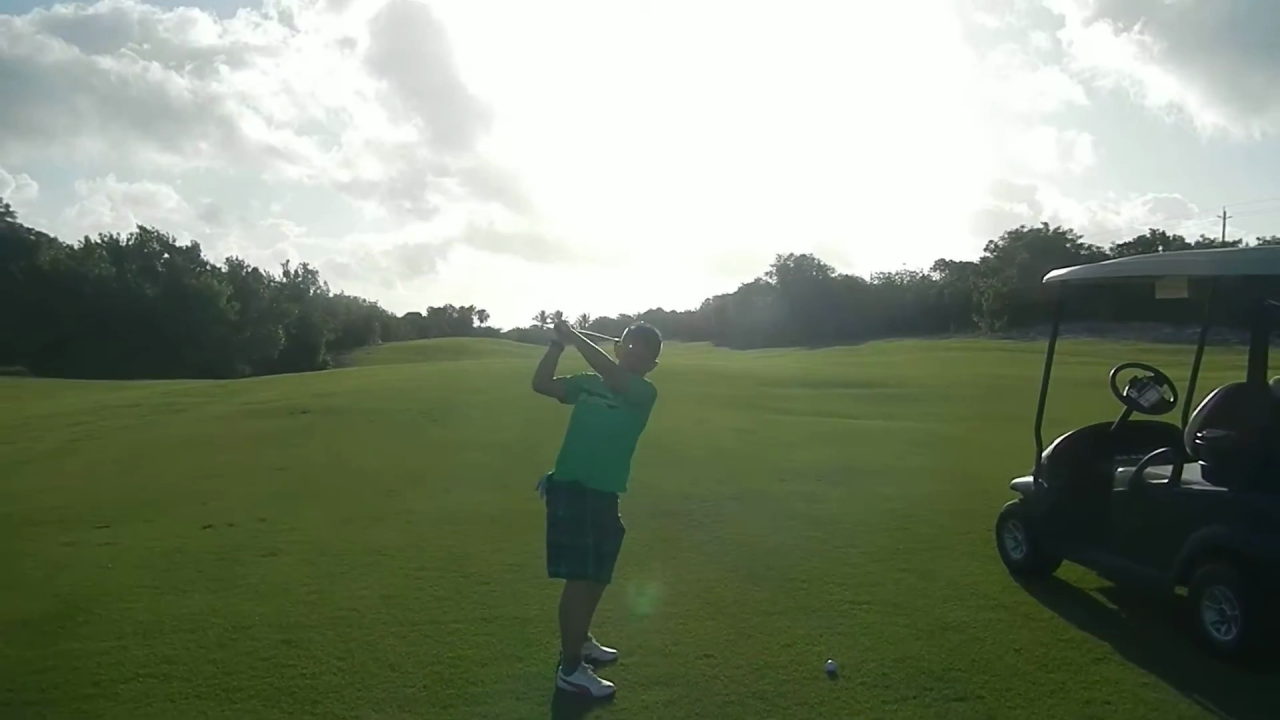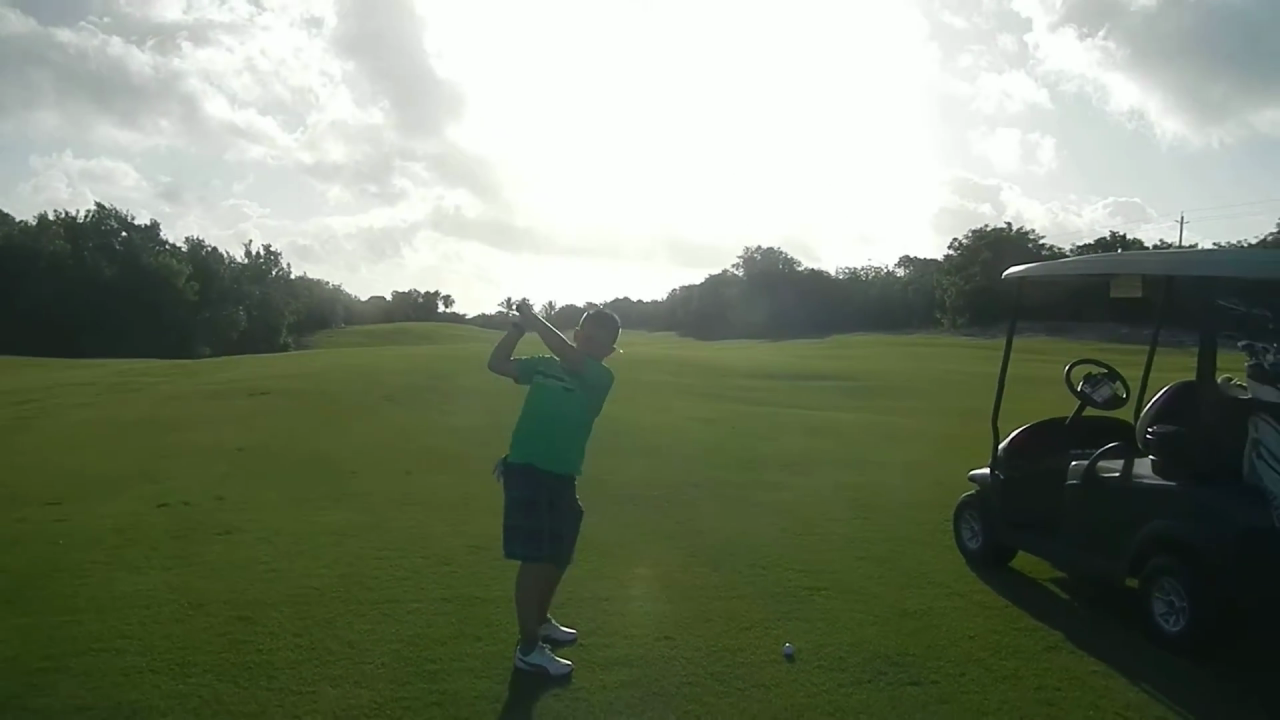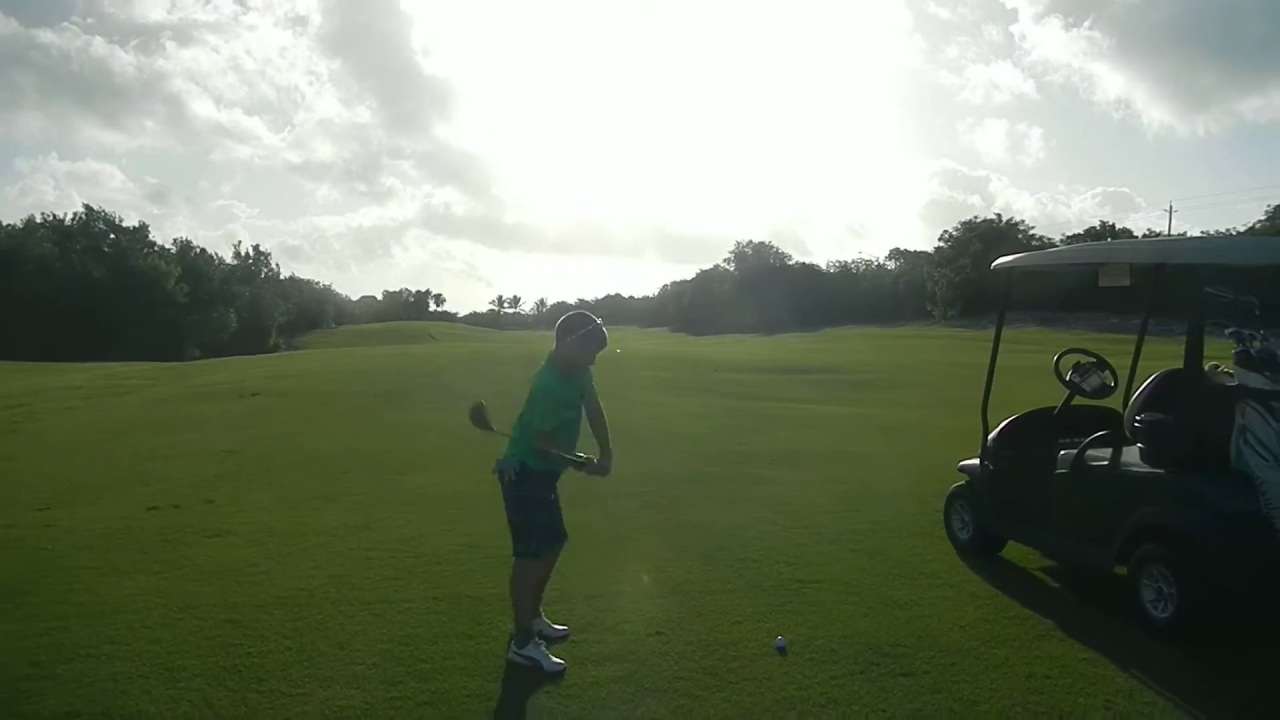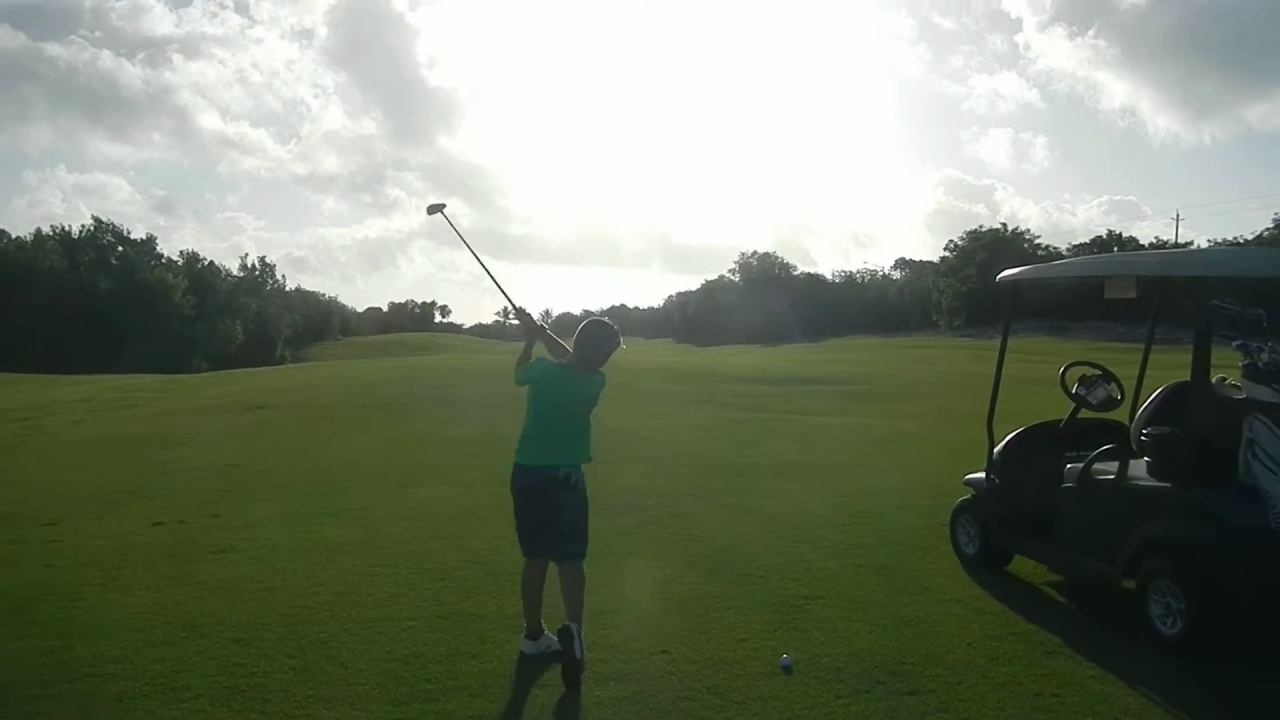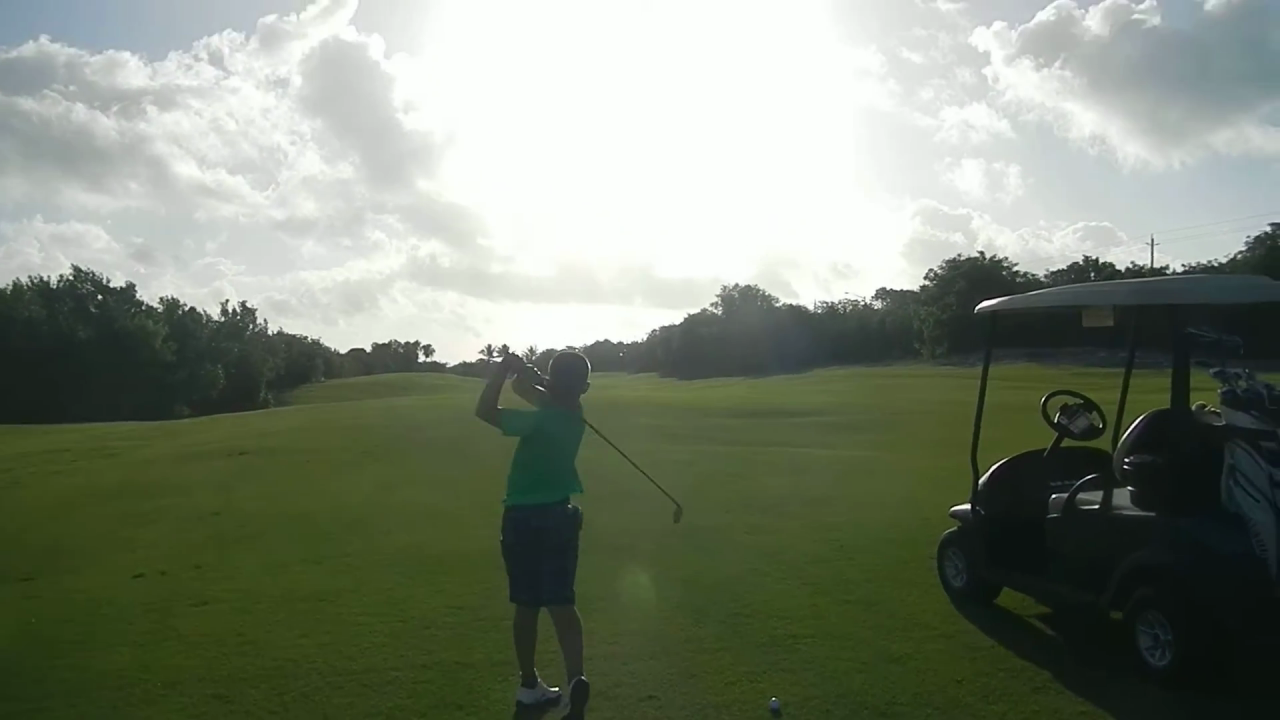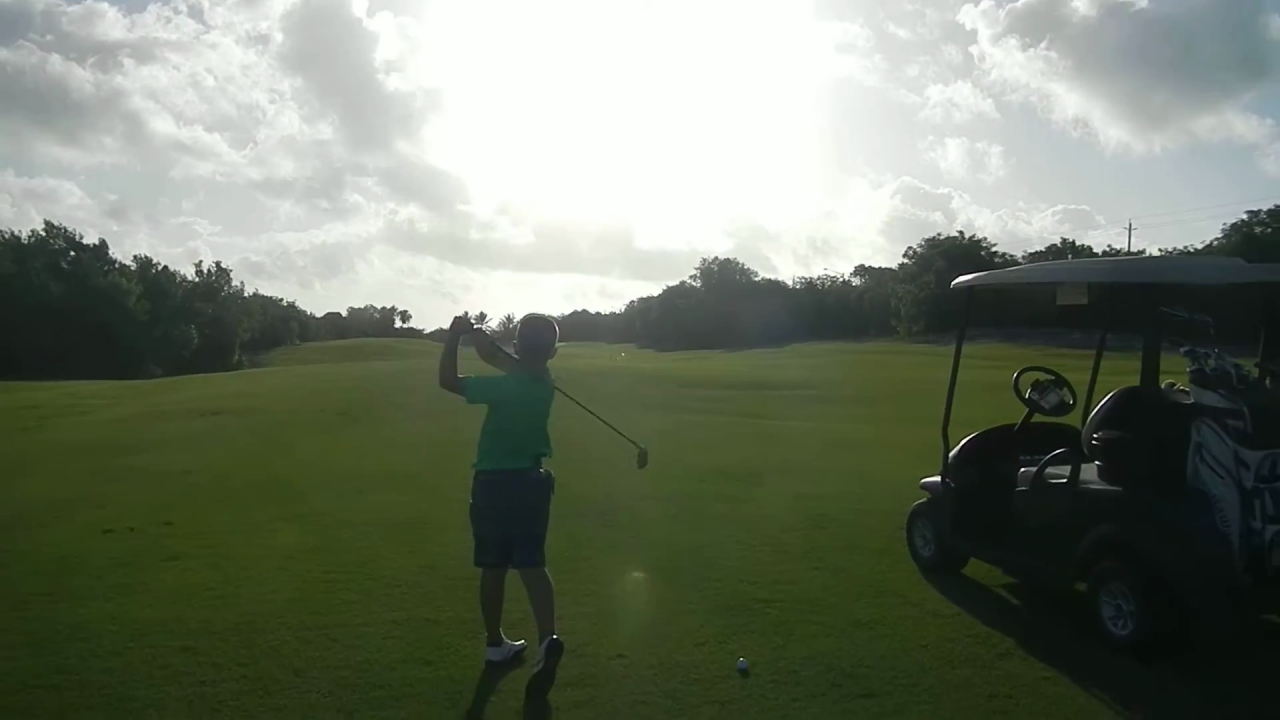
dt=0.4s
person 1, frame 1
left shoulder: (644, 393)
right shoulder: (587, 382)
left elbow: (610, 371)
right elbow: (541, 384)
left wrist: (573, 336)
right wrist: (559, 343)
left hip: (604, 493)
right hip: (569, 488)
left knee: (597, 576)
right knee: (579, 578)
left ankle: (580, 640)
right ankle: (570, 667)
person 1, frame 2
left shoulder: (601, 378)
right shoulder: (543, 365)
left elbow: (570, 357)
right elbow: (496, 364)
left wrist: (535, 322)
right wrist: (519, 326)
left hip: (562, 478)
right hip: (525, 471)
left knee: (556, 558)
right knee: (533, 559)
left ankle: (540, 620)
right ankle: (529, 648)
person 1, frame 3
left shoulder: (578, 374)
right shoulder: (548, 386)
left elbow: (595, 411)
right elbow: (542, 443)
left wrist: (606, 452)
right wrist: (578, 462)
left hip: (539, 472)
right hip: (525, 473)
left knee: (548, 547)
right knee: (532, 552)
left ankle: (530, 619)
right ankle: (523, 643)
person 1, frame 4
left shoulder: (543, 373)
right shoulder: (594, 382)
left elbow: (521, 369)
left wrist: (530, 336)
right wrist: (538, 331)
left hip: (526, 474)
right hip: (563, 478)
left knee: (536, 558)
right knee: (569, 558)
left ankle: (534, 635)
right ankle: (572, 628)
person 1, frame 5
left shoulder: (541, 420)
right shoulder: (573, 416)
left elbow: (485, 411)
right elbow: (526, 388)
left wrist: (503, 369)
right wrist: (522, 371)
left hip: (521, 518)
right hip: (558, 515)
left knee: (526, 603)
right knee: (561, 601)
left ankle: (529, 683)
right ankle: (575, 678)
person 1, frame 6
left shoulder: (506, 386)
right shoulder: (543, 381)
left elbow: (448, 380)
right elbow: (496, 356)
left wrist: (454, 337)
right wrist: (477, 335)
left hip: (493, 482)
right hip: (530, 480)
left knee: (493, 566)
right knee: (532, 564)
left ankle: (496, 642)
right ankle: (547, 639)
